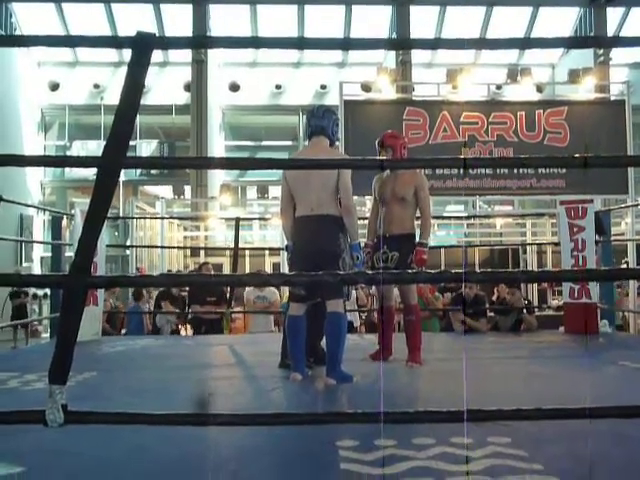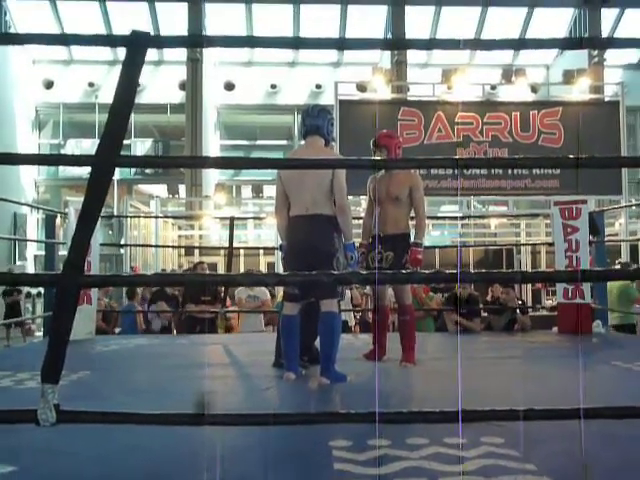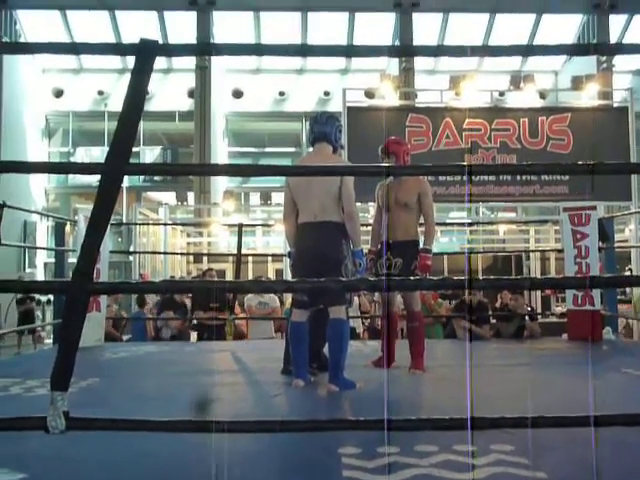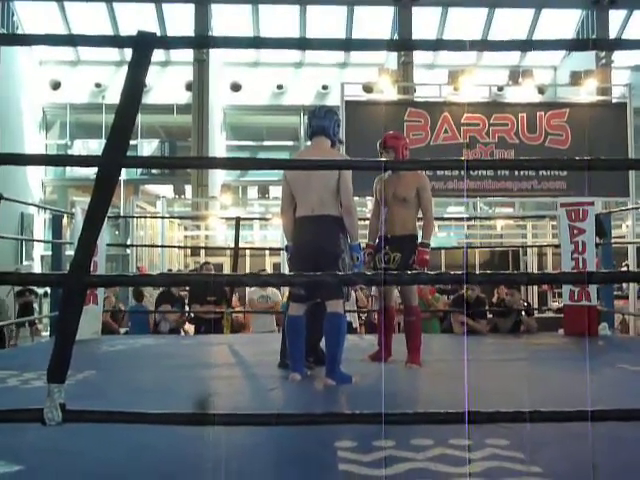
dt=0.3s
person 1, frame 1
left shoulder: (292, 162)
right shoulder: (338, 158)
left elbow: (285, 211)
right elbow: (347, 206)
left wrist: (291, 242)
right wrist: (355, 242)
left hip: (302, 233)
right hip: (329, 231)
left knee: (297, 303)
right knee: (335, 302)
left ankle: (297, 367)
right ankle: (334, 370)
person 1, frame 2
left shoulder: (287, 161)
right shoulder: (332, 158)
left elbow: (280, 210)
right elbow: (341, 205)
left wrist: (285, 241)
right wrist: (349, 241)
left hip: (296, 233)
right hip: (324, 231)
left knee: (291, 302)
right knee: (329, 301)
left ankle: (290, 367)
right ankle: (327, 370)
person 1, frame 3
right shoulder: (341, 165)
left elbow: (288, 216)
right elbow: (350, 212)
left wrist: (293, 249)
right wrist: (357, 249)
left hip: (304, 239)
right hip: (332, 238)
left knee: (300, 309)
right knee: (338, 308)
left ankle: (299, 373)
right ankle: (336, 377)
person 1, frame 4
right shoulder: (339, 159)
left elbow: (286, 210)
right elbow: (348, 206)
left wrist: (291, 243)
right wrist: (355, 242)
left hip: (302, 233)
right hip: (330, 232)
left knee: (297, 302)
right knee: (335, 301)
left ankle: (296, 367)
right ankle: (333, 371)
person 2, frame 1
left shoulder: (416, 178)
right shoulder: (378, 181)
left elbow: (426, 215)
left wrist: (422, 246)
right wrist: (368, 245)
left hip: (405, 241)
right hip: (382, 241)
left knee: (408, 296)
right knee: (384, 297)
left ankle: (415, 352)
right ankle: (384, 347)
person 2, frame 2
left shoulder: (411, 178)
right shoulder: (373, 181)
left elbow: (420, 216)
left wrist: (417, 246)
right wrist: (363, 245)
left hip: (399, 241)
right hip: (376, 241)
left knee: (403, 296)
right knee: (378, 297)
left ankle: (409, 352)
right ankle: (378, 347)
person 2, frame 3
left shoulder: (420, 184)
right shoulder: (381, 187)
left elbow: (429, 222)
left wrist: (426, 252)
right wrist: (372, 251)
left hip: (409, 247)
right hip: (385, 247)
left knee: (412, 302)
right knee: (387, 303)
left ankle: (418, 359)
right ankle: (387, 354)
person 2, frame 4
left shoulder: (418, 179)
right shoulder: (380, 182)
left elbow: (428, 216)
left wrist: (424, 247)
right wrist: (370, 245)
left hip: (407, 242)
right hip: (384, 242)
left knee: (409, 297)
right knee: (384, 297)
left ankle: (414, 353)
right ankle: (384, 348)
